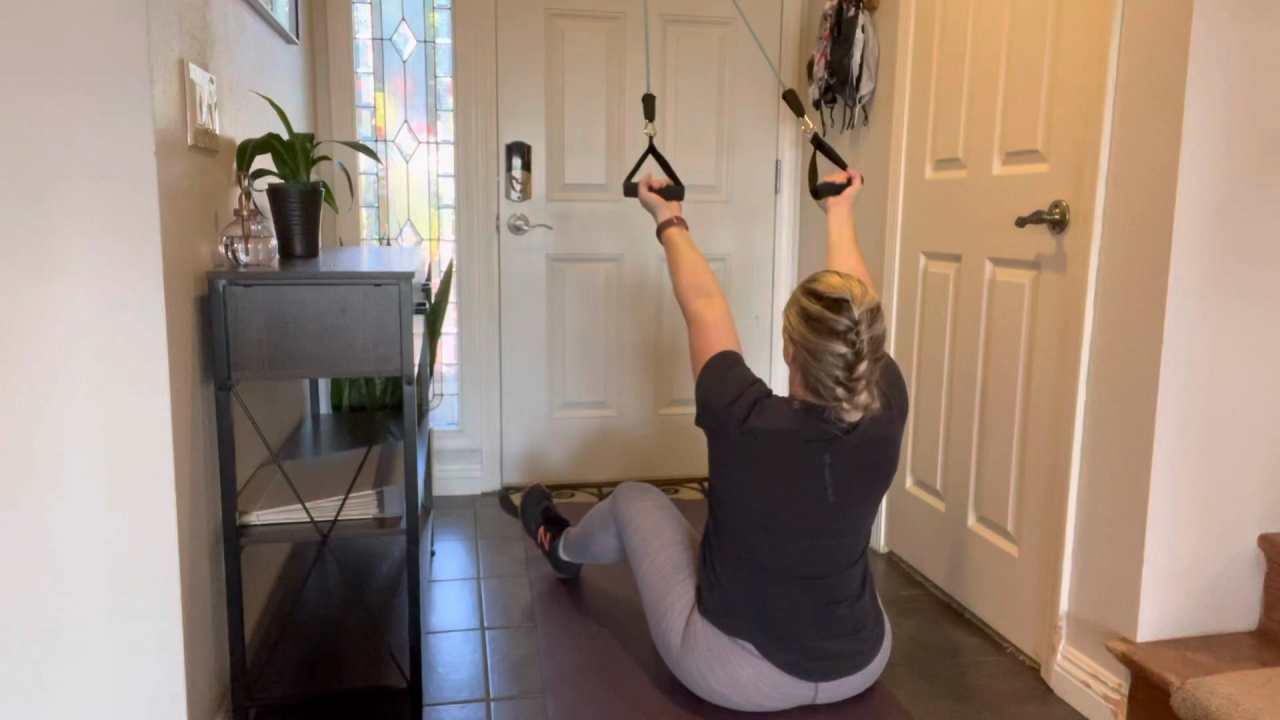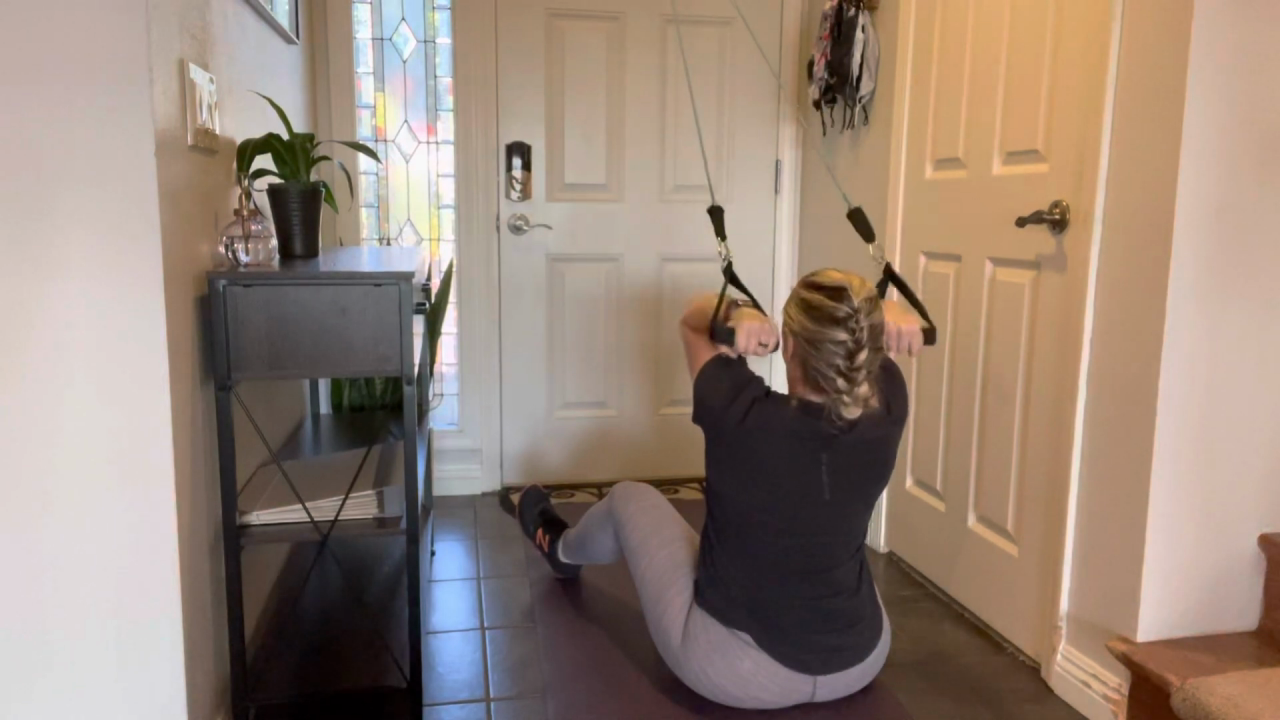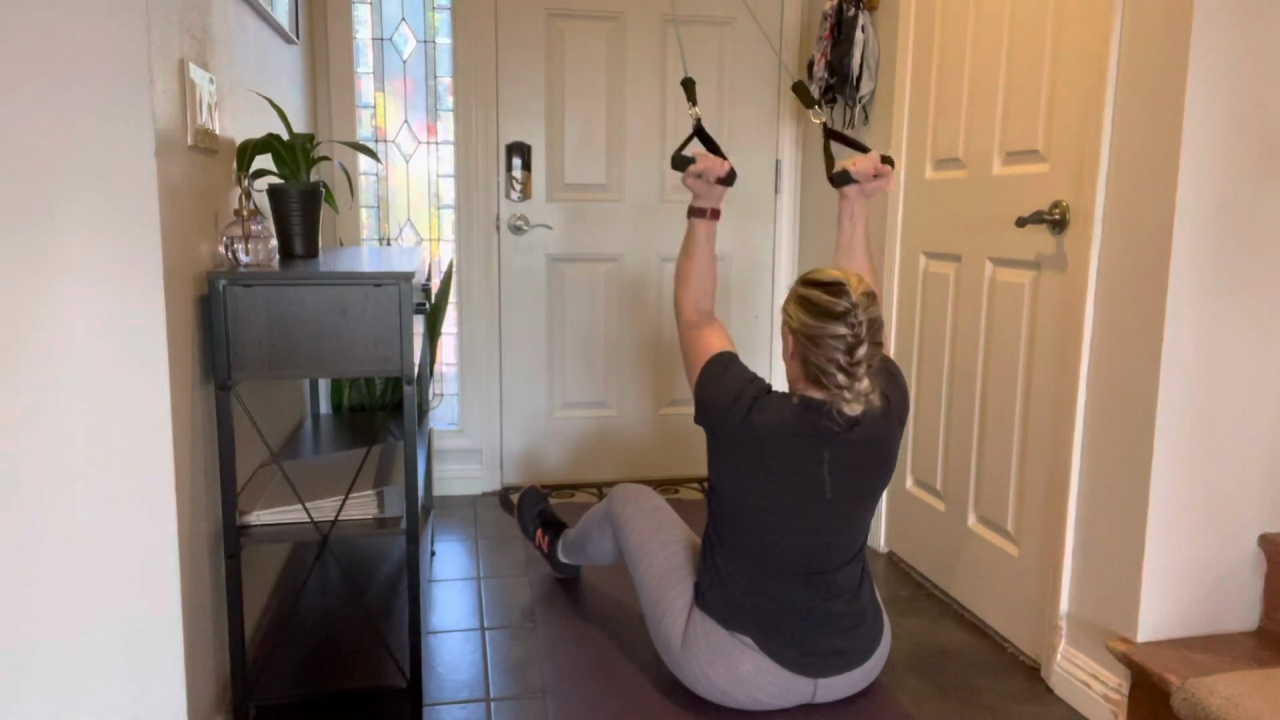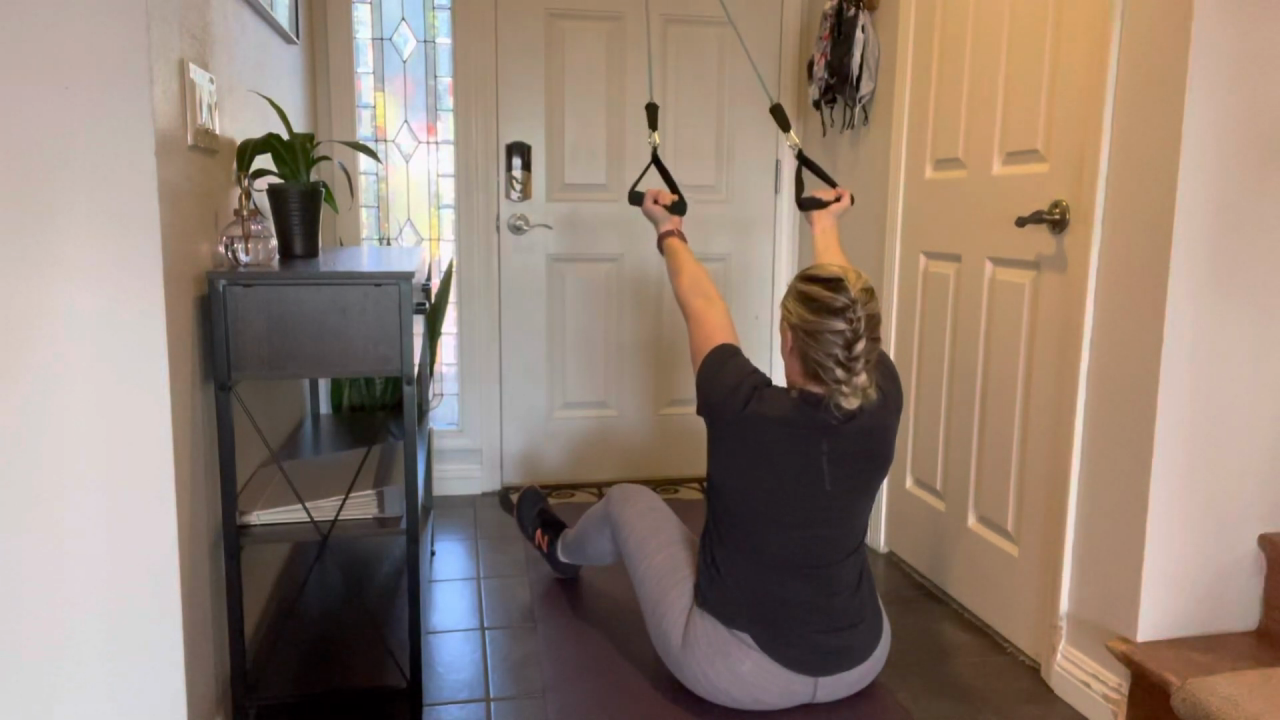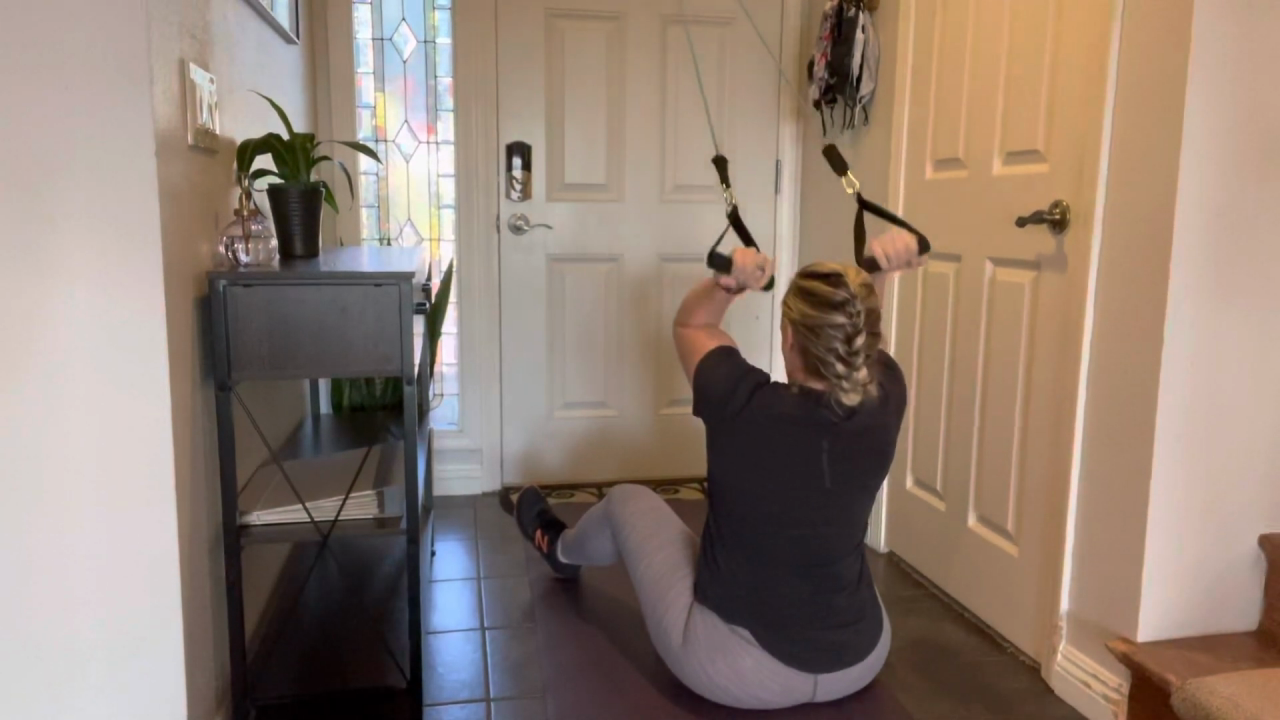
dt=1s
person 1, frame 1
left shoulder: (744, 422)
right shoulder: (883, 418)
left elbow: (704, 307)
right elbow: (855, 316)
left wrist: (669, 219)
right wrist: (839, 211)
left hip: (736, 677)
right hip: (860, 667)
left knee: (634, 501)
left ankle: (563, 548)
person 1, frame 2
left shoulder: (742, 419)
right shoulder: (884, 414)
left elbow: (693, 323)
right elbow: (856, 337)
left wrist: (738, 317)
right wrist: (889, 315)
left hip: (735, 673)
left knee: (630, 499)
left ankle: (561, 548)
person 1, frame 3
left shoulder: (745, 420)
right shoulder: (885, 415)
left elbow: (693, 314)
right elbow: (856, 312)
left wrist: (704, 209)
right wrist: (854, 204)
left hip: (735, 674)
right hip: (858, 665)
left knee: (629, 501)
left ankle: (561, 550)
person 1, frame 4
left shoulder: (744, 411)
right shoulder: (880, 408)
left elbow: (701, 307)
right elbow: (848, 310)
left wrist: (669, 232)
right wrist: (823, 223)
left hip: (735, 674)
right hip: (857, 665)
left knee: (627, 500)
left ankle: (561, 550)
person 1, frame 5
left shoulder: (747, 410)
right shoulder: (884, 406)
left elbow: (689, 326)
right elbow: (852, 326)
left wrist: (728, 283)
right wrist: (877, 269)
left hip: (737, 672)
left knee: (627, 502)
left ankle: (561, 550)
